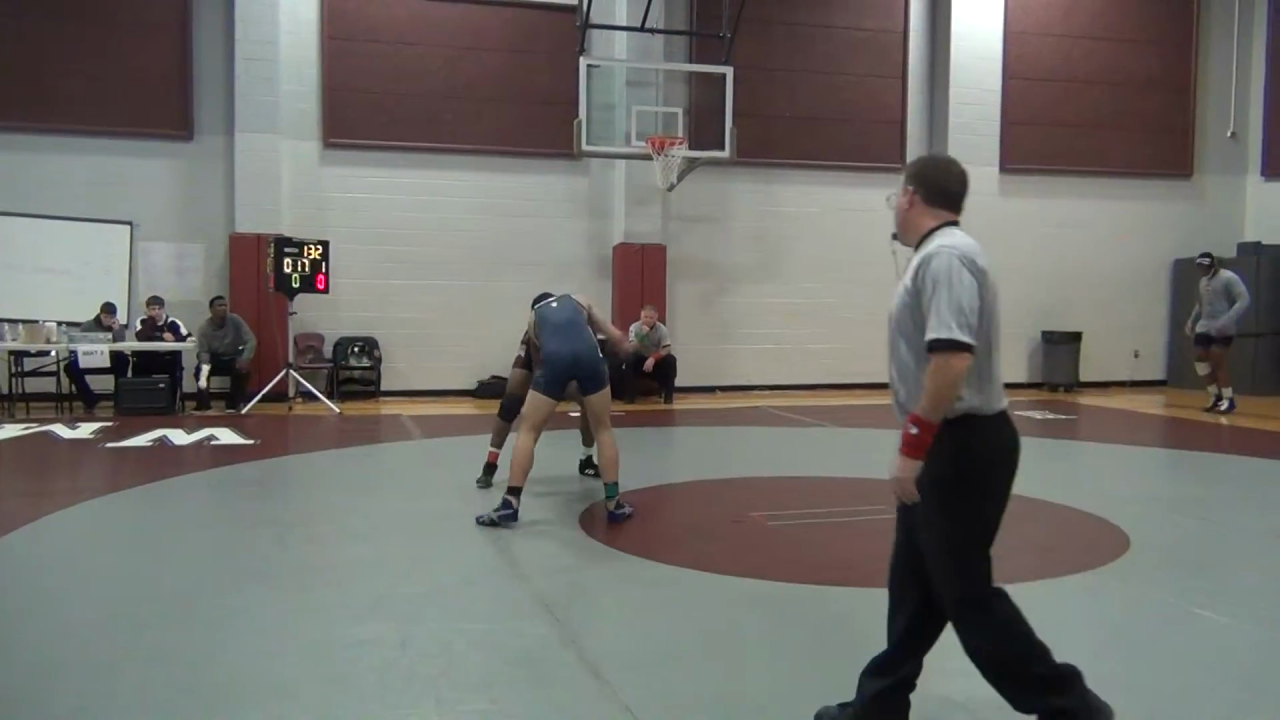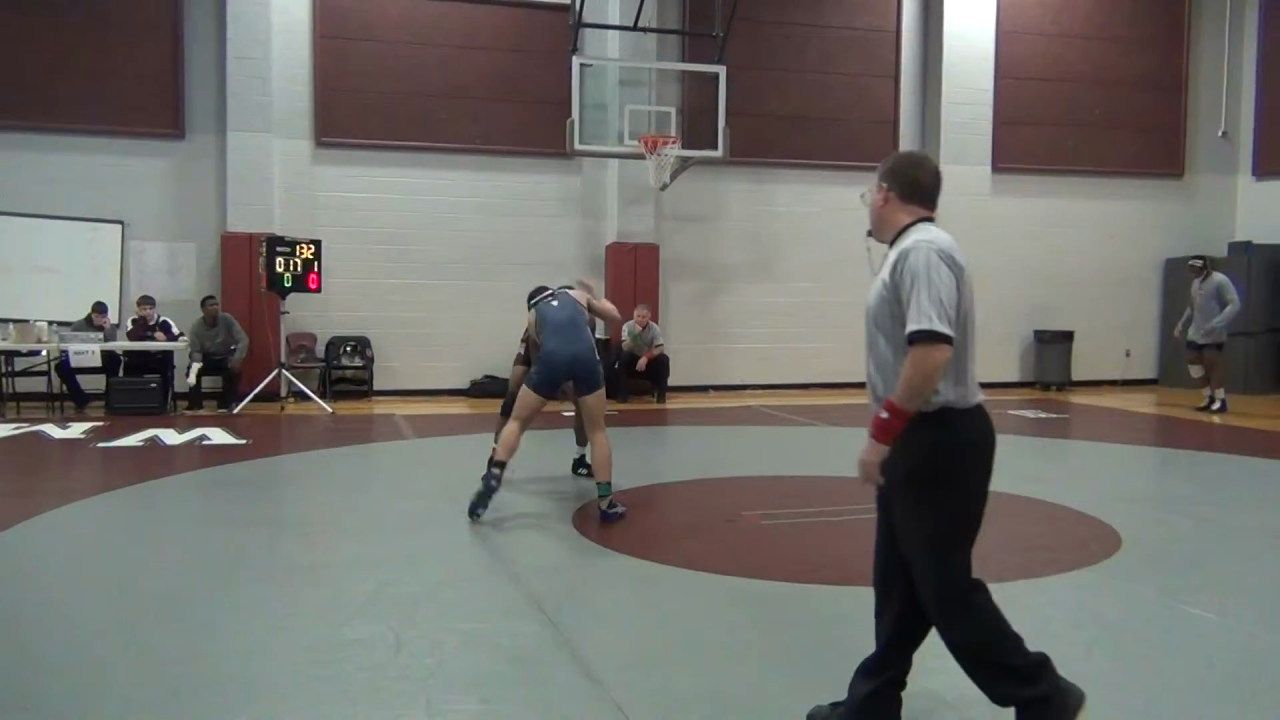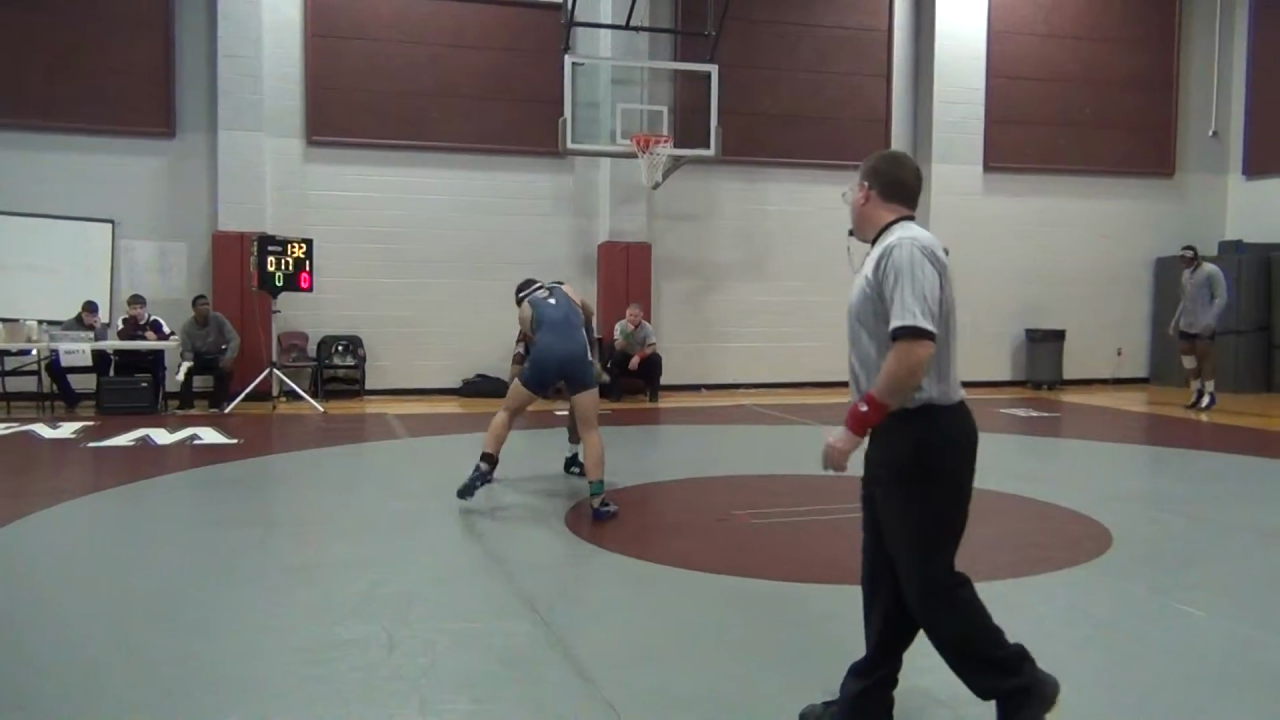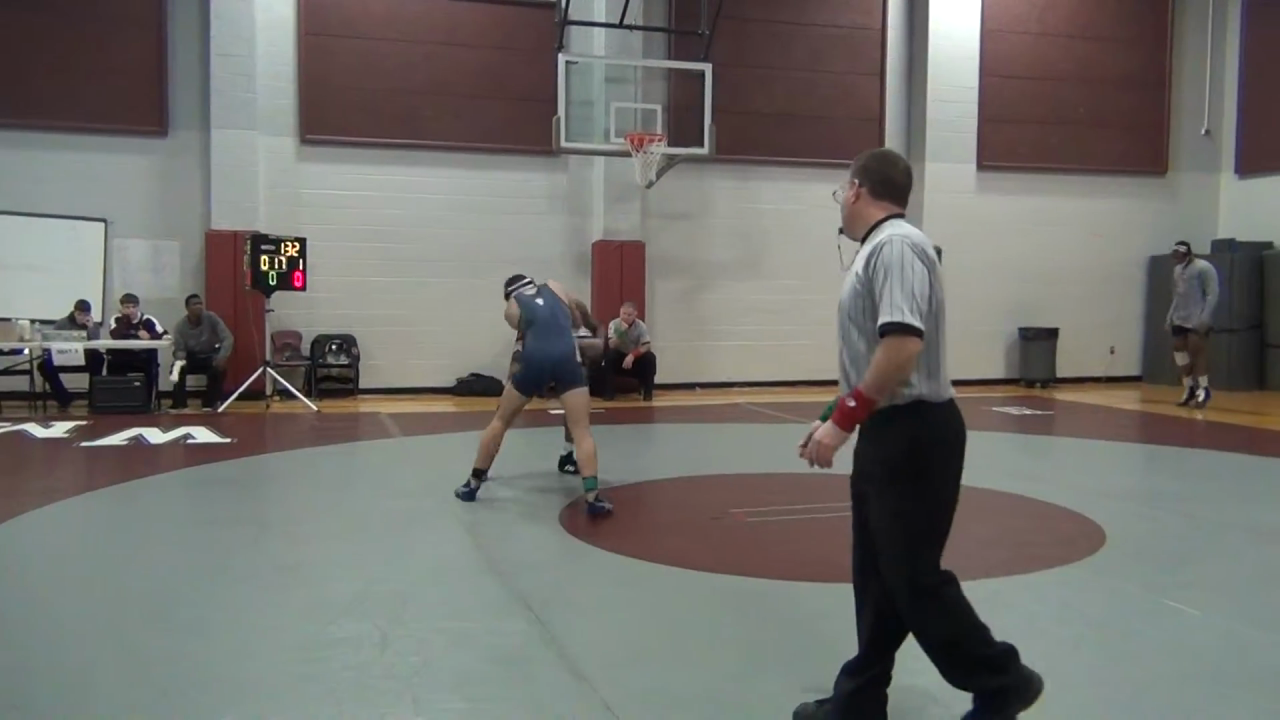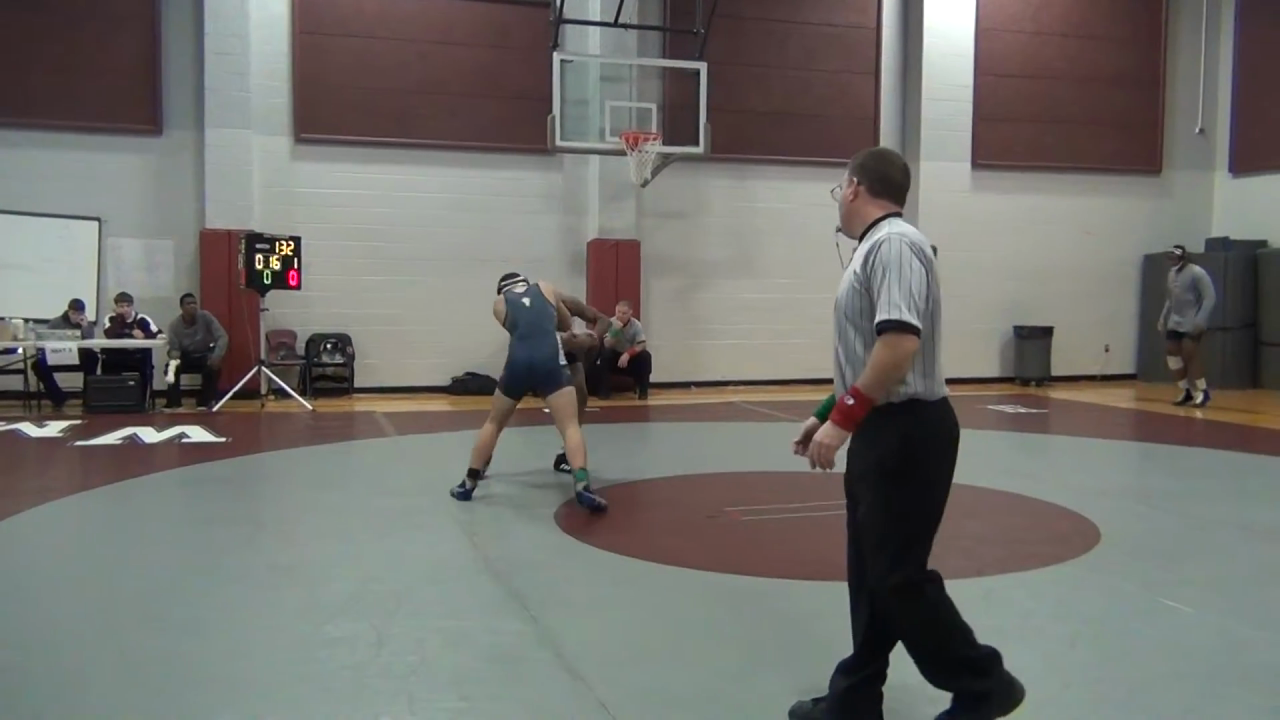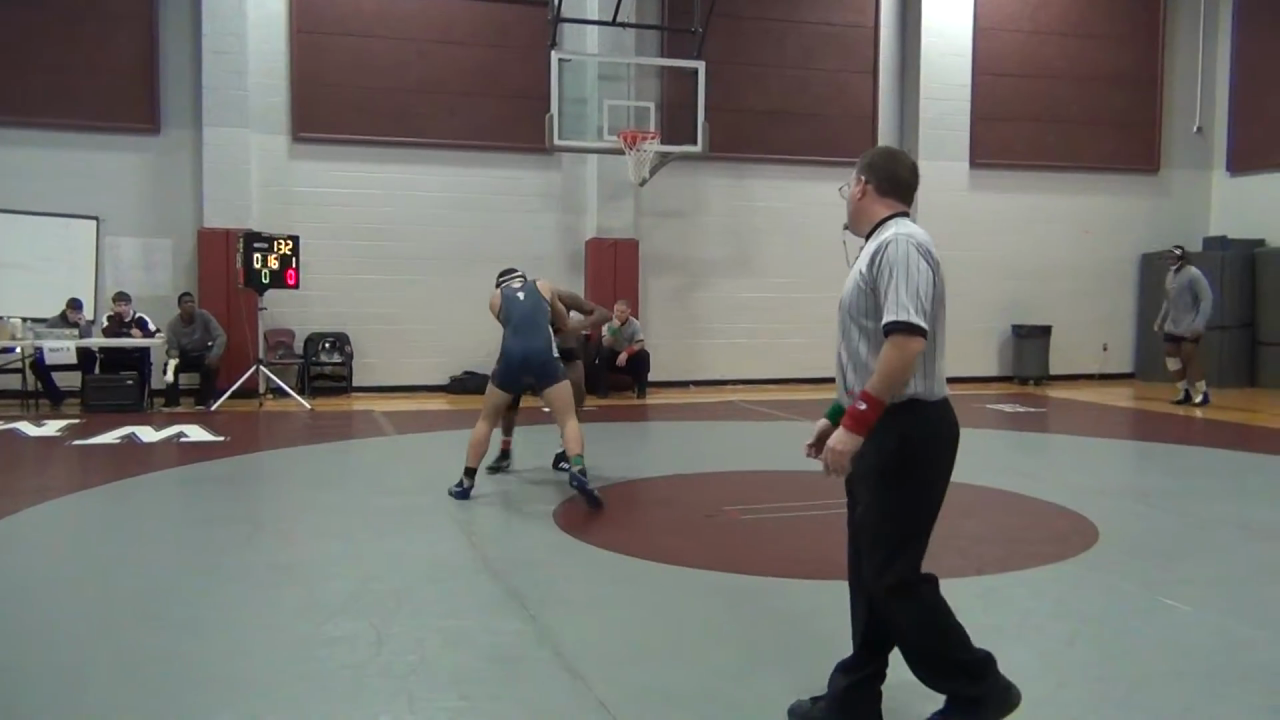
dt=0.1s
person 1, frame 1
left shoulder: (941, 257)
right shoulder: (939, 255)
left elbow: (953, 360)
left wrist: (913, 449)
left hip: (962, 448)
right hip: (950, 446)
left knee: (963, 592)
right knee: (914, 586)
person 1, frame 2
left shoulder: (922, 251)
right shoulder: (910, 252)
left elbow: (931, 354)
left wrist: (881, 435)
right wrist: (887, 435)
left hip: (940, 443)
right hip: (920, 441)
left knee: (945, 586)
right knee: (900, 582)
person 1, frame 3
left shoulder: (903, 248)
right shoulder: (890, 250)
left elbow: (914, 350)
left wrist: (855, 424)
right wrist: (860, 426)
left hip: (923, 439)
right hip: (902, 438)
left knee: (929, 582)
right knee: (886, 580)
person 1, frame 4
left shoulder: (896, 245)
right shoulder: (879, 248)
left elbow: (903, 347)
left wrist: (842, 421)
right wrist: (834, 418)
left hip: (912, 437)
right hip: (888, 434)
left knee: (915, 579)
right knee: (877, 574)
person 1, frame 5
left shoulder: (893, 243)
right shoulder: (877, 247)
left elbow: (899, 345)
left wrist: (842, 420)
right wrist: (825, 415)
left hip: (906, 435)
right hip: (883, 432)
left knee: (898, 578)
right knee: (870, 574)
person 1, frame 6
left shoulder: (899, 244)
right shoulder: (883, 245)
left elbow: (906, 344)
left wrist: (856, 426)
right wrist: (835, 418)
left hip: (903, 435)
right hip: (887, 433)
left knee: (895, 576)
right knee: (872, 570)
person 2, frame 1
left shoulder: (533, 317)
right shoulder: (578, 301)
right elbow: (617, 337)
left hip: (555, 357)
right hip: (588, 352)
left knee: (528, 431)
right knee: (603, 430)
left ankle: (510, 504)
right ankle: (613, 503)
person 2, frame 2
left shoulder: (533, 316)
right shoulder: (577, 295)
right elbow: (614, 316)
right wrist: (594, 295)
left hip: (552, 358)
right hip: (585, 355)
left knee: (517, 422)
right knee: (597, 432)
left ankle: (493, 477)
right ankle: (606, 502)
person 2, frame 3
left shoulder: (525, 309)
right shoulder: (568, 290)
right elbow: (586, 316)
left hip: (544, 355)
right hip: (578, 355)
left knee: (506, 412)
right knee: (590, 431)
left ankle: (482, 470)
right ankle: (598, 501)
person 2, frame 4
left shoulder: (511, 306)
right shoulder: (554, 287)
right elbow: (575, 321)
left hip: (534, 361)
right hip: (566, 360)
left knee: (500, 421)
right knee: (582, 432)
left ankle: (473, 484)
right ankle: (592, 495)
person 2, frame 5
left shoulder: (499, 303)
right shoulder: (545, 288)
right elbow: (566, 322)
left hip: (519, 363)
right hip: (550, 362)
left knee: (493, 424)
right knee: (570, 428)
left ankle: (468, 484)
right ankle: (583, 486)
person 2, frame 6
left shoulder: (496, 297)
right shoulder: (542, 286)
right elbow: (563, 321)
left hip: (511, 355)
right hip: (543, 354)
left knee: (486, 420)
right knee: (567, 419)
left ankle: (466, 482)
right ankle: (578, 470)
